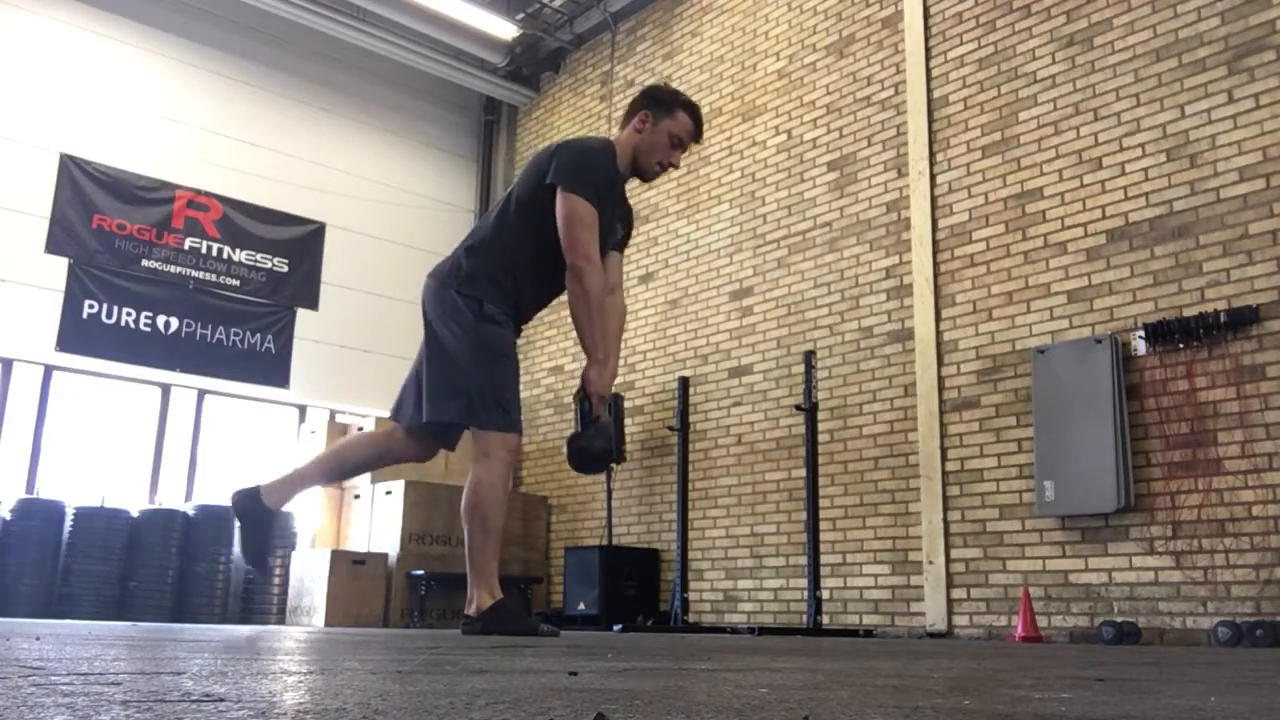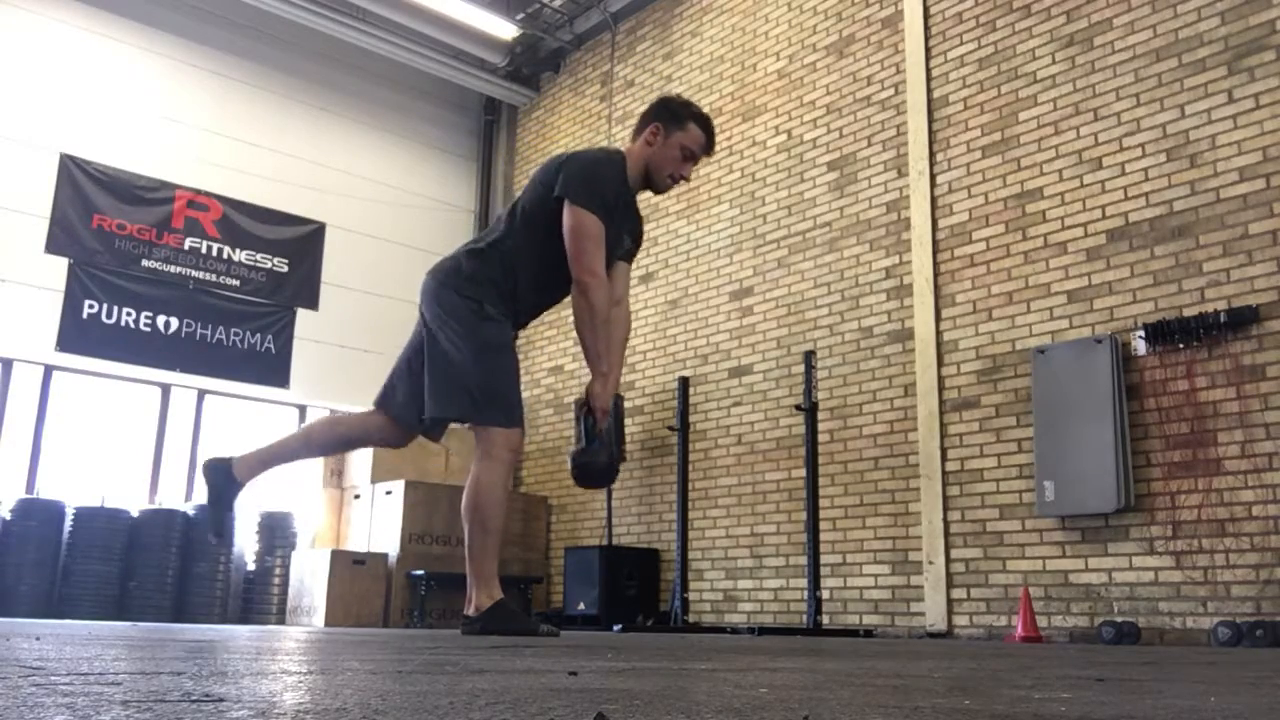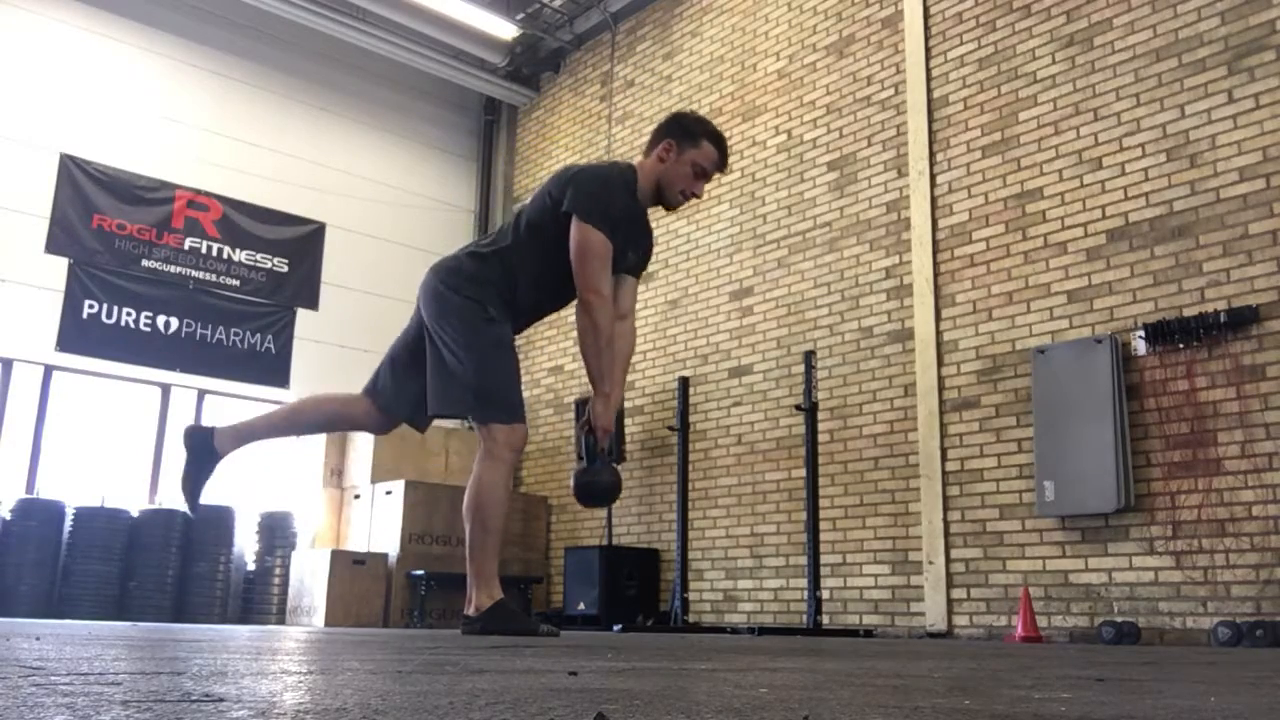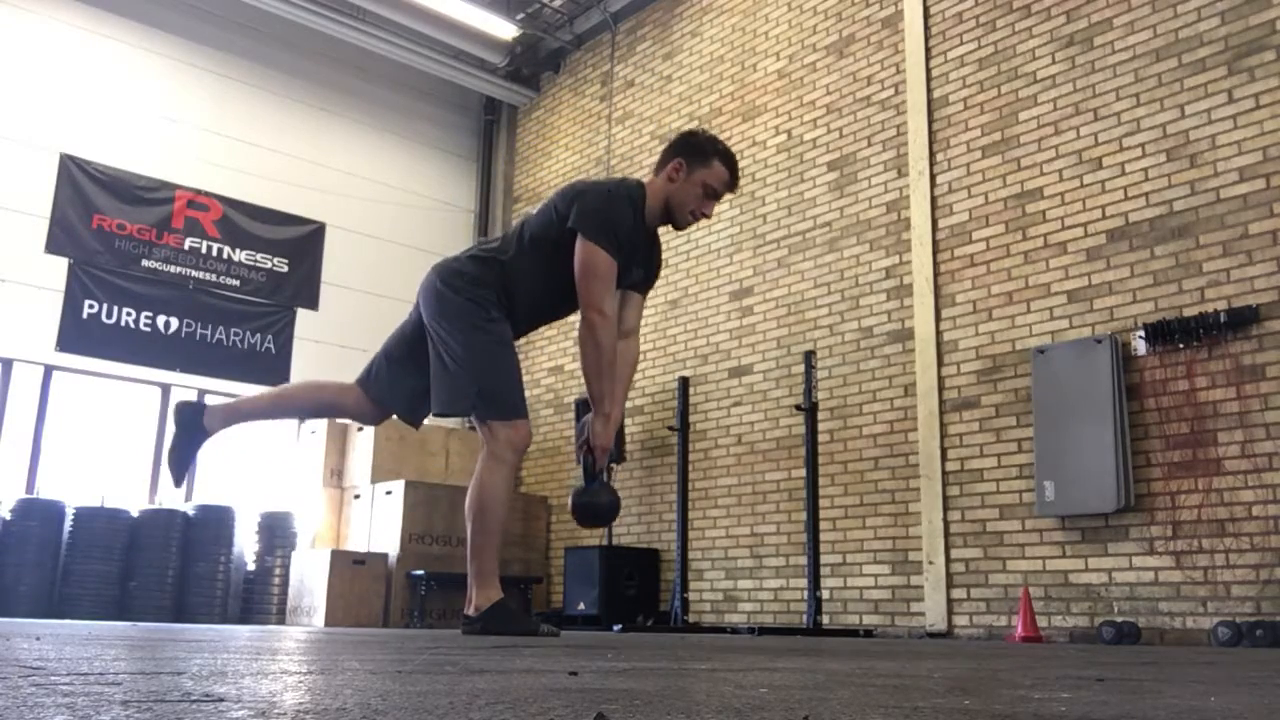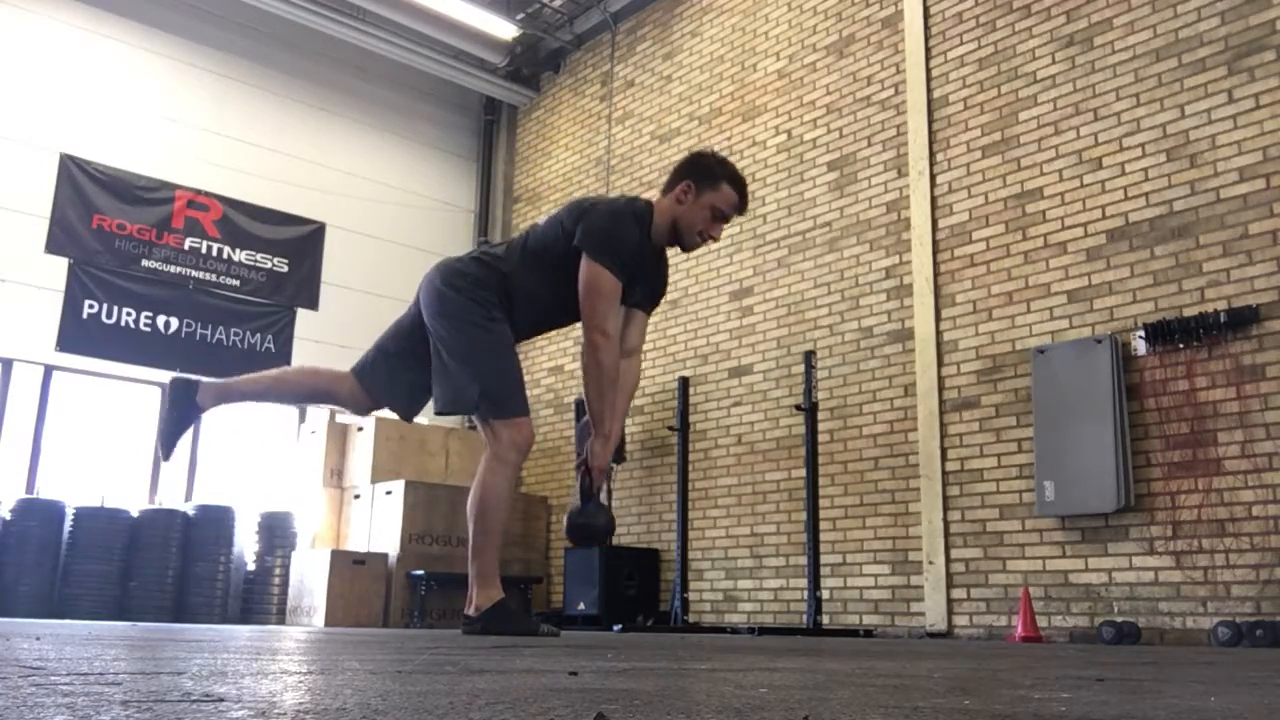
dt=0.2s
person 1, frame 1
left shoulder: (618, 209)
right shoulder: (584, 159)
left elbow: (610, 294)
right elbow: (580, 268)
left wrist: (608, 370)
right wrist: (596, 364)
left hip: (476, 307)
right hip: (470, 296)
left knee: (417, 439)
right knee: (499, 443)
left ankle: (268, 498)
right ankle: (484, 604)
person 1, frame 2
left shoulder: (629, 221)
right shoulder: (592, 171)
left elbow: (616, 306)
right elbow: (586, 283)
left wrist: (610, 384)
right wrist: (598, 378)
left hip: (470, 305)
right hip: (469, 295)
left knee: (392, 426)
right knee: (501, 441)
left ankle: (237, 470)
right ankle: (484, 603)
person 1, frame 3
left shoulder: (638, 233)
right shoulder: (600, 186)
left elbow: (621, 319)
right elbow: (592, 301)
left wrist: (612, 403)
right wrist: (601, 398)
left hip: (466, 304)
right hip: (467, 294)
left knee: (374, 413)
right knee: (504, 439)
left ankle: (219, 441)
right ankle: (483, 603)
person 1, frame 4
left shoulder: (646, 250)
right shoulder: (606, 204)
left elbow: (625, 337)
right elbow: (595, 319)
left wrist: (611, 417)
right wrist: (602, 418)
left hip: (458, 303)
right hip: (465, 295)
left knee: (365, 404)
right knee: (508, 438)
left ankle: (207, 419)
right ankle: (484, 602)
person 1, frame 5
left shoulder: (652, 268)
right shoulder: (613, 223)
left elbow: (627, 356)
right elbow: (598, 339)
left wrist: (611, 439)
right wrist: (599, 438)
left hip: (456, 303)
right hip: (465, 295)
left knee: (357, 393)
right knee: (511, 437)
left ankle: (201, 394)
right ankle: (484, 603)
